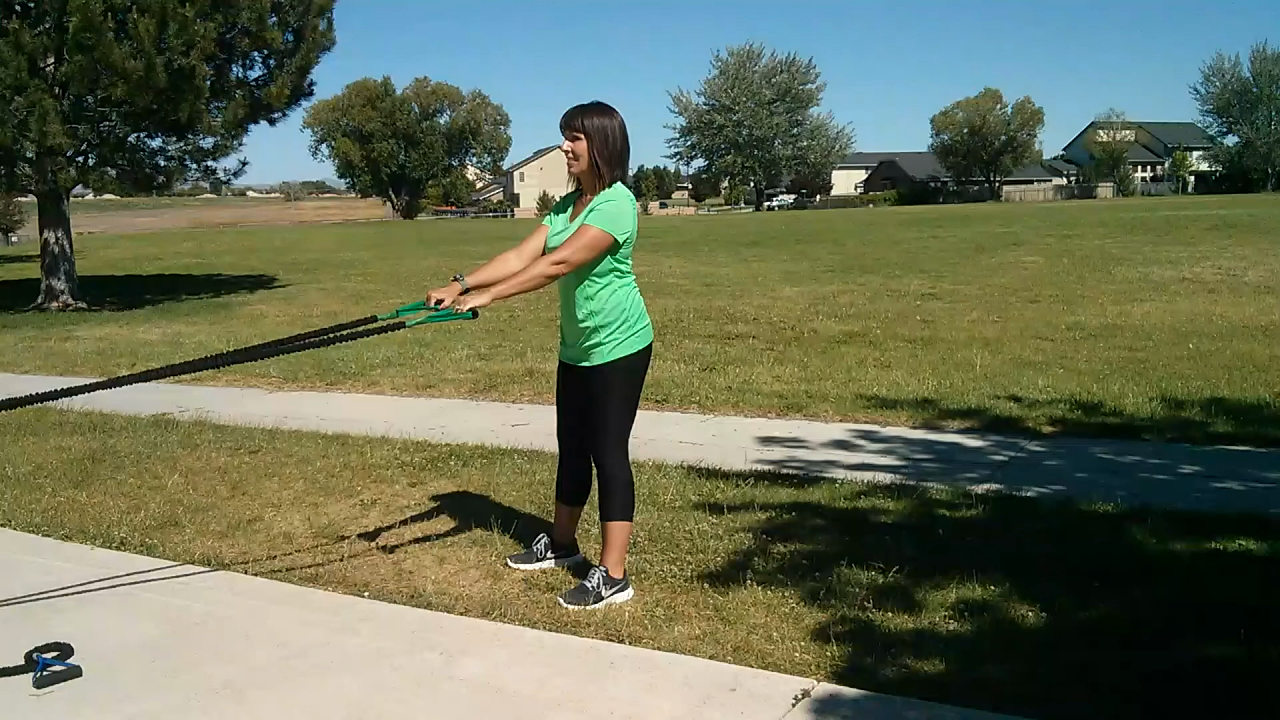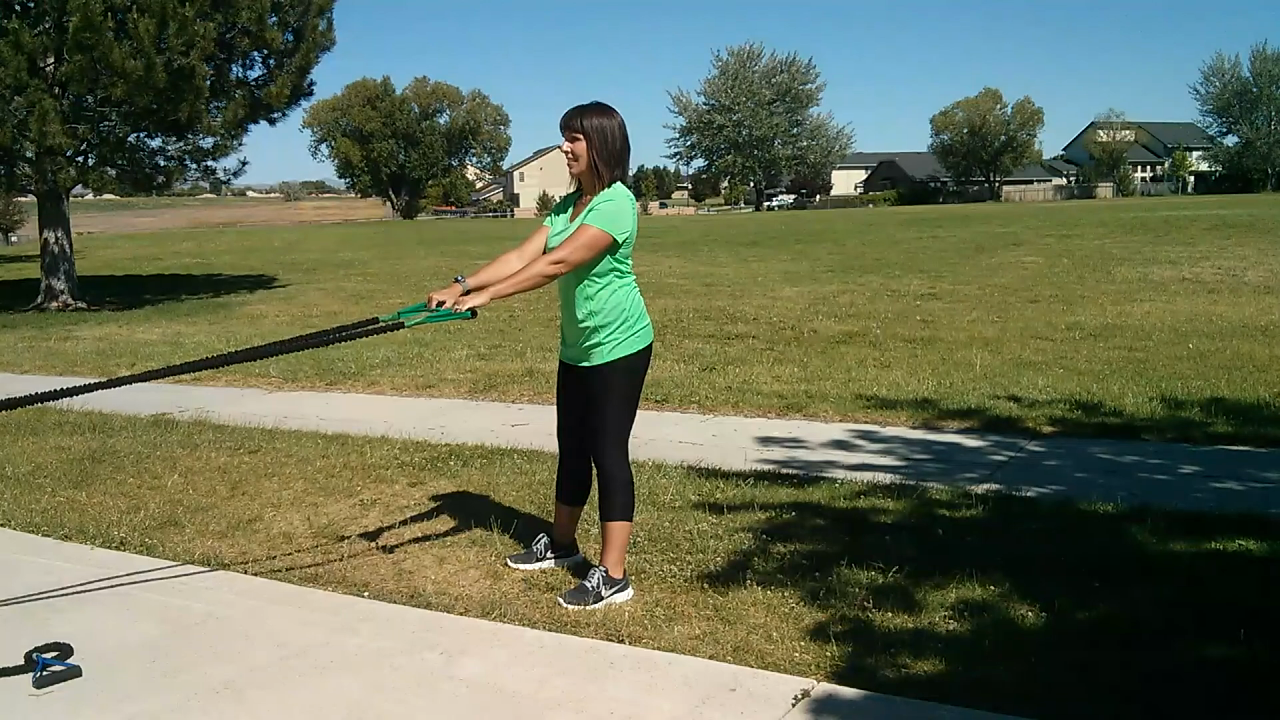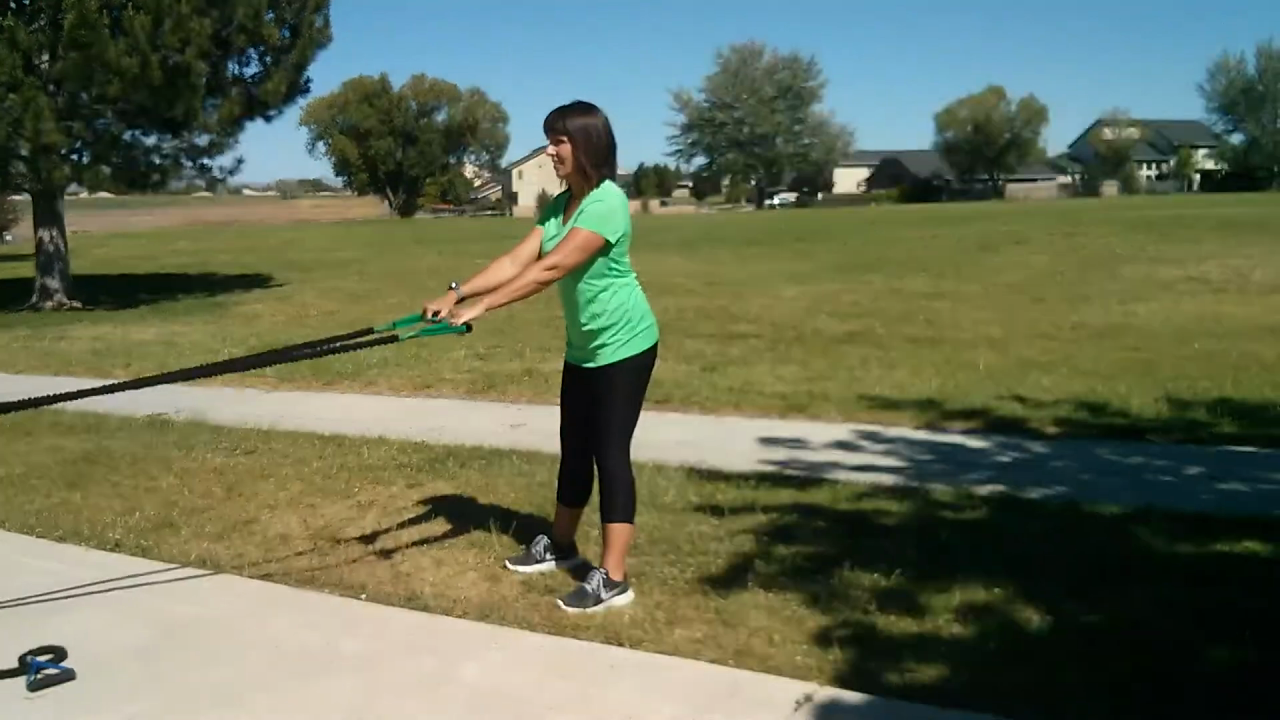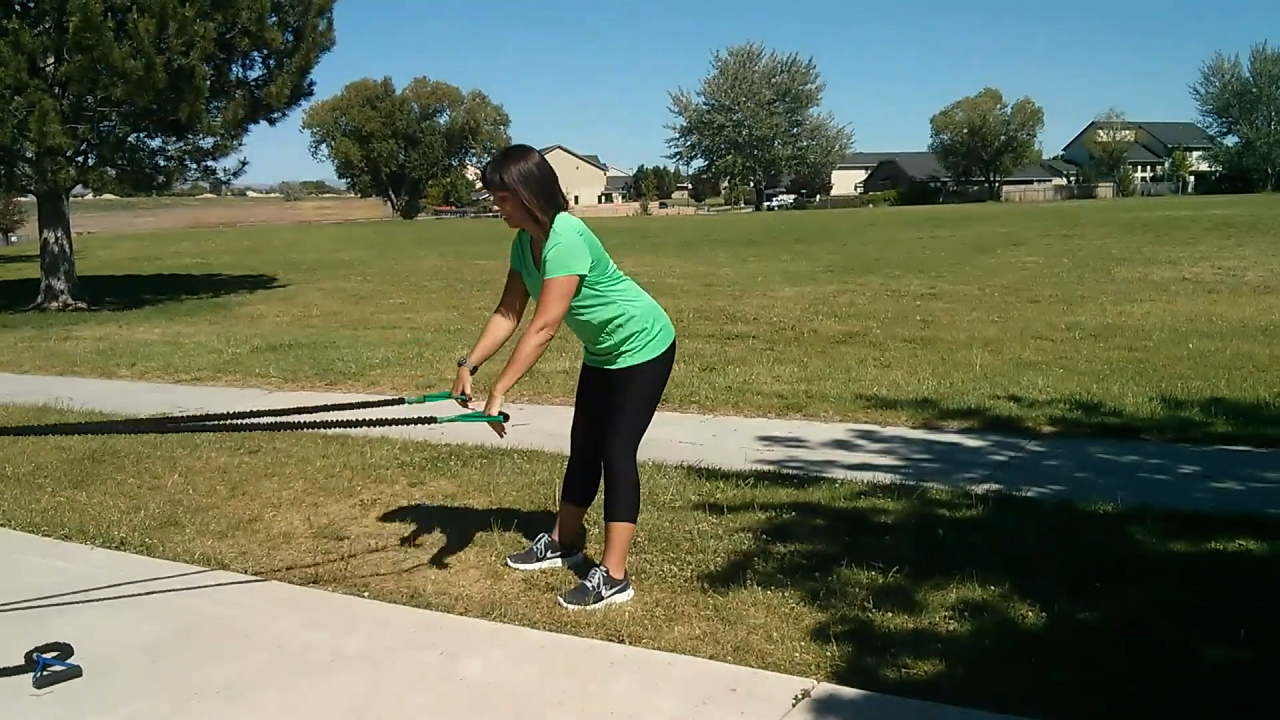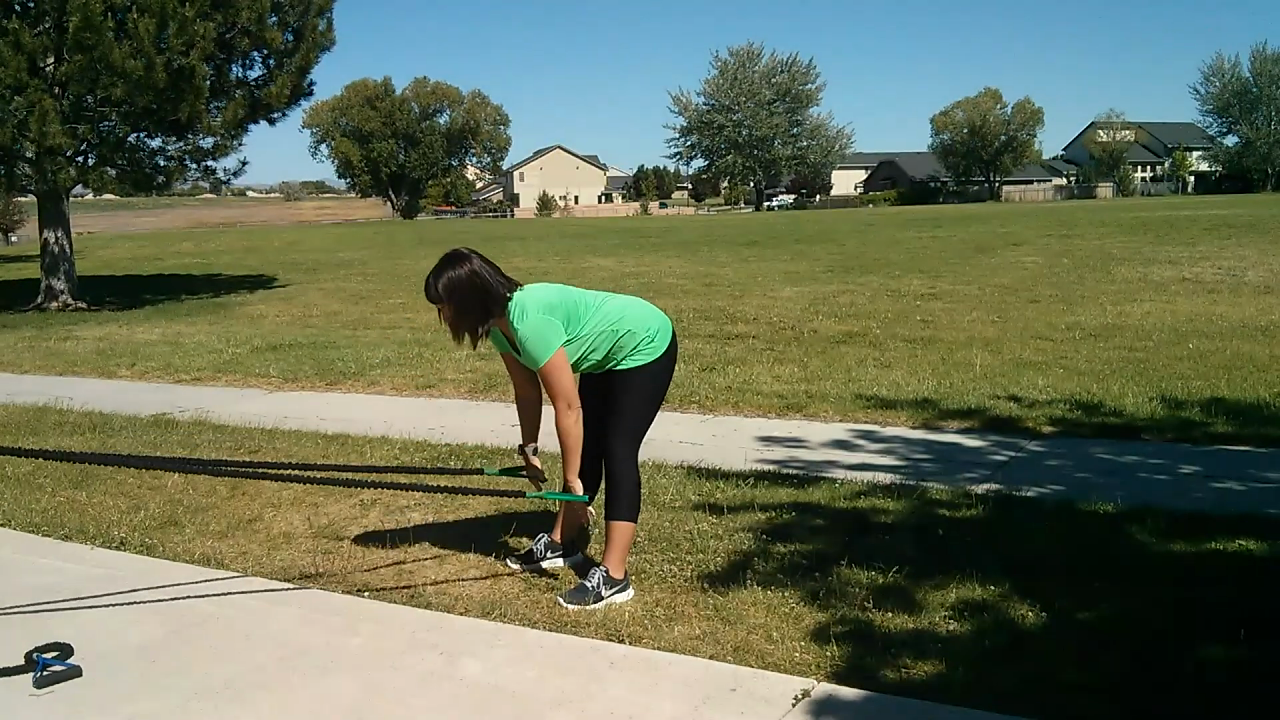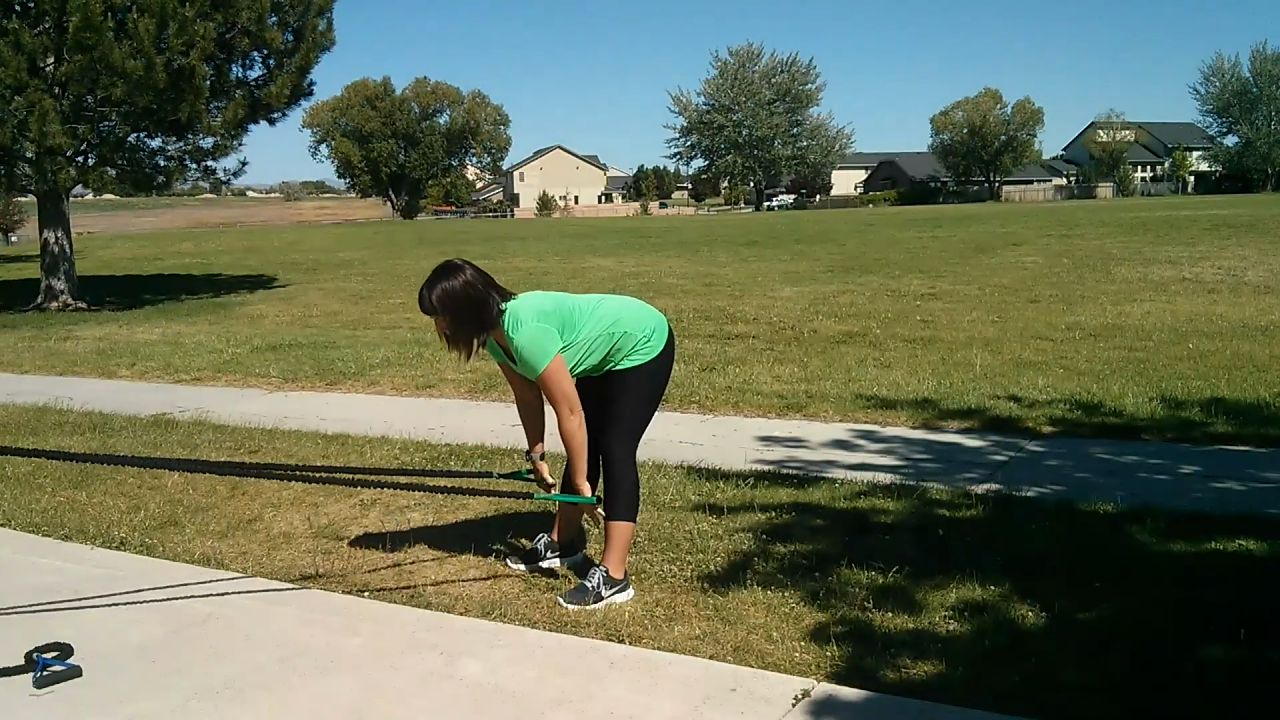
dt=0.5s
person 1, frame 1
left shoulder: (617, 203)
right shoulder: (567, 203)
left elbow: (558, 264)
right elbow: (521, 254)
left wrist: (487, 296)
right wrist: (460, 283)
left hip: (618, 348)
right hip: (578, 348)
left knee: (608, 452)
right knee: (572, 448)
left ankle: (613, 576)
right ankle: (561, 543)
person 1, frame 2
left shoulder: (616, 203)
right shoulder: (568, 204)
left elbow: (557, 263)
right elbow: (523, 256)
left wrist: (486, 296)
right wrist: (462, 285)
left hip: (617, 348)
right hip: (578, 349)
left knee: (607, 452)
right knee: (572, 447)
left ankle: (612, 576)
right ankle: (561, 543)
person 1, frame 3
left shoulder: (607, 203)
right shoulder: (560, 204)
left elbow: (550, 269)
right elbow: (516, 260)
left wrist: (479, 306)
right wrist: (455, 293)
left hip: (622, 348)
right hip: (584, 349)
left knee: (609, 453)
right knee: (575, 449)
left ankle: (613, 579)
right ankle: (560, 545)
person 1, frame 4
left shoulder: (565, 239)
right shoulder: (525, 242)
left elbow: (543, 328)
right elbow: (507, 313)
left wrist: (499, 391)
right wrist: (468, 365)
left hip: (641, 348)
right hip: (603, 352)
left knee: (616, 451)
right knee: (584, 448)
left ankle: (614, 577)
right ankle: (563, 542)
person 1, frame 5
left shoulder: (529, 322)
right shoulder: (499, 322)
left elbow: (568, 408)
right elbow: (528, 391)
left wrist: (573, 479)
right wrist: (530, 450)
left hip: (644, 347)
right hip: (607, 353)
left knee: (617, 449)
right knee: (587, 445)
left ankle: (613, 577)
right ankle: (563, 542)
person 1, frame 6
left shoulder: (524, 331)
right shoulder: (495, 330)
left elbow: (570, 413)
right elbow: (528, 397)
left wrist: (581, 483)
right wrist: (536, 455)
left hip: (642, 345)
right hip: (605, 353)
left knee: (615, 450)
right knee: (584, 445)
left ankle: (613, 577)
right ankle: (564, 542)
